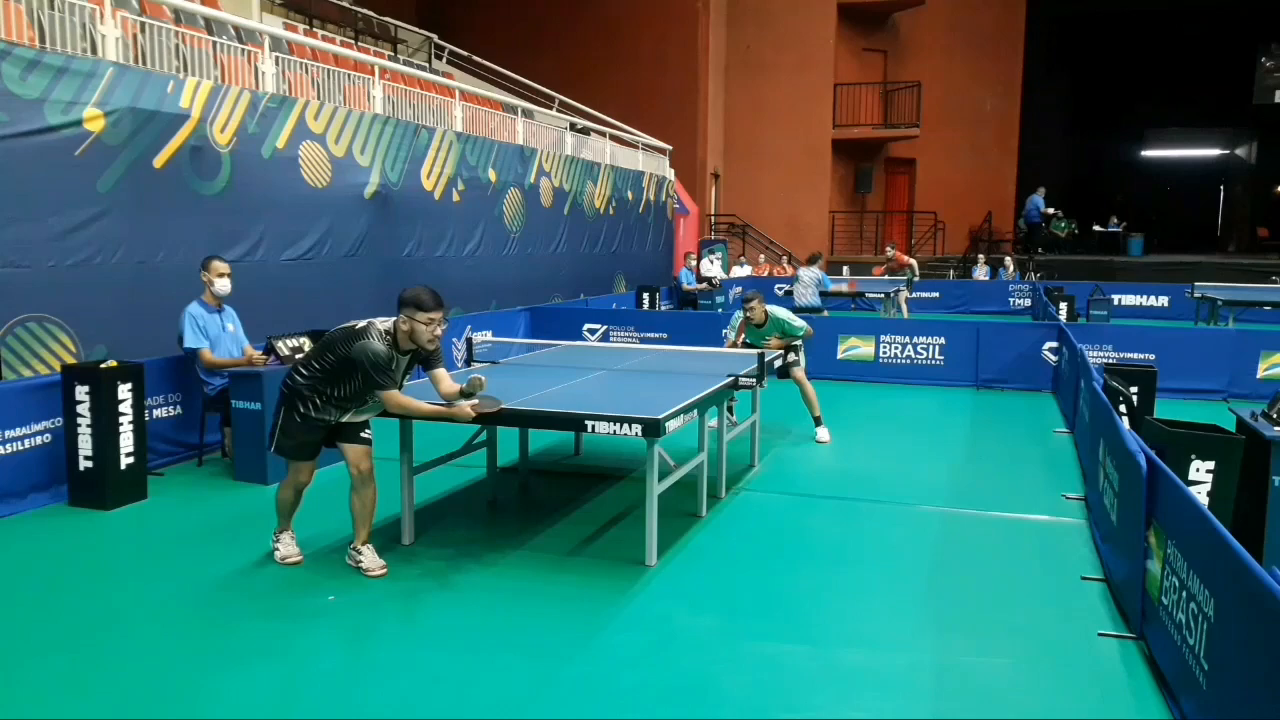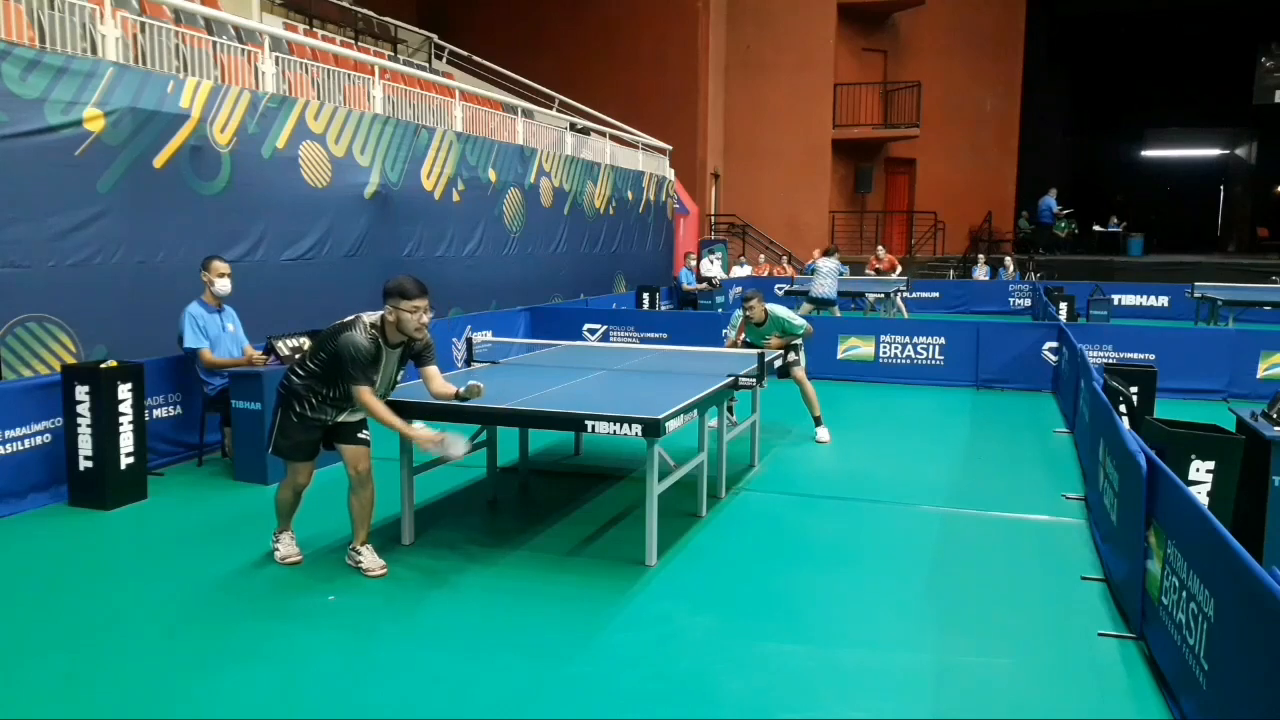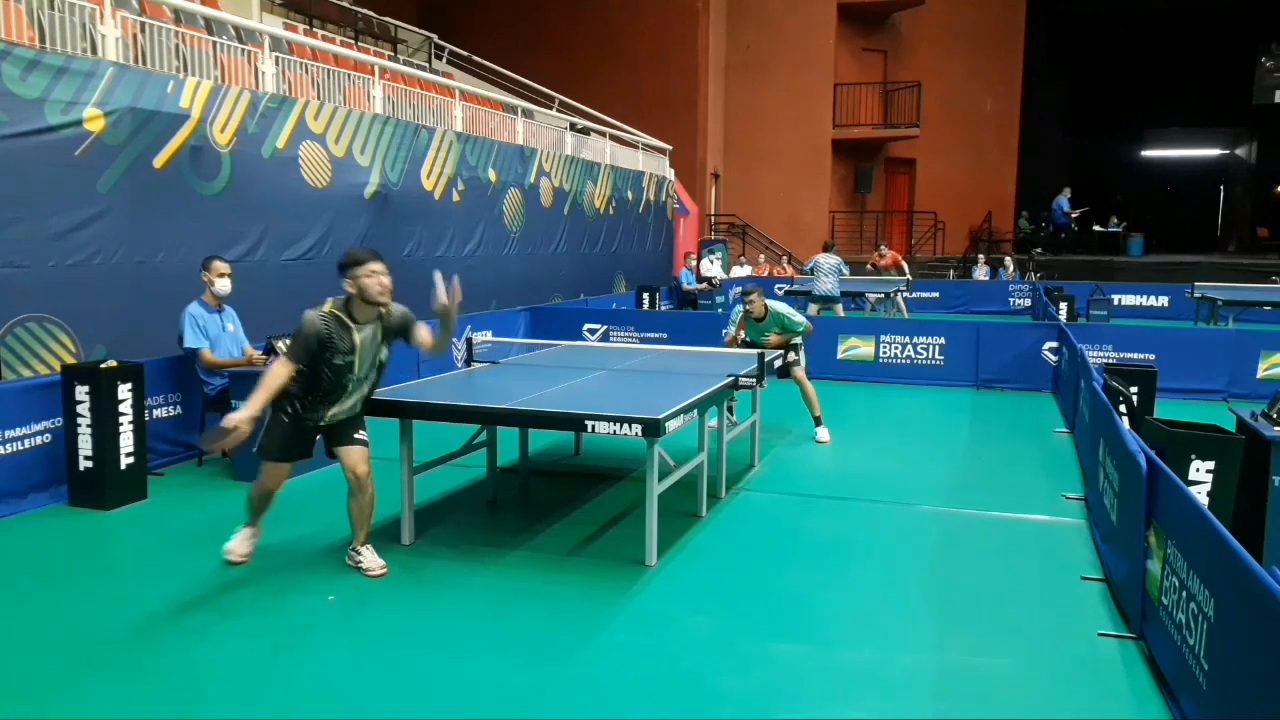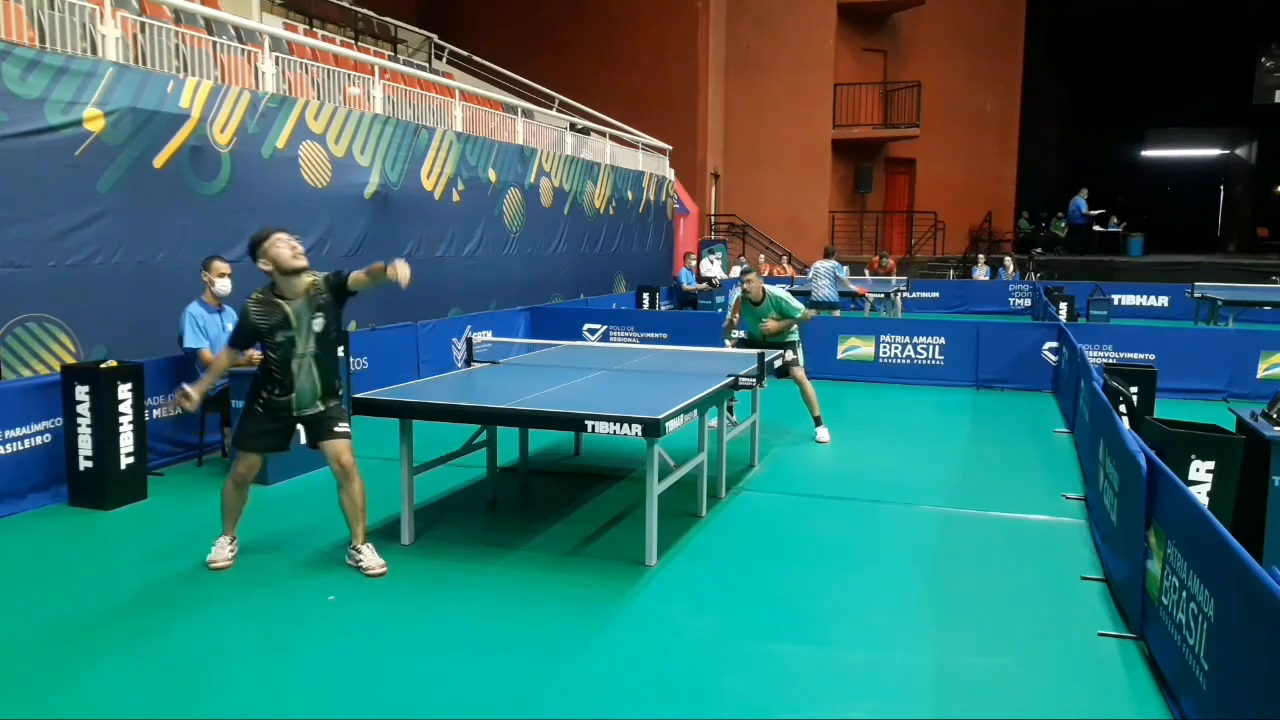
dt=0.4s
person 1, frame 1
left shoulder: (427, 343)
right shoulder: (372, 346)
left elbow: (444, 386)
right elbow: (393, 402)
left wrist: (465, 390)
right wrist: (451, 412)
left hip: (350, 405)
right hip: (306, 400)
left knee: (363, 470)
right knee: (300, 477)
left ankle: (360, 547)
right ankle: (283, 533)
person 1, frame 2
left shoulder: (419, 340)
right shoulder: (358, 339)
left elbow: (435, 383)
right elbow: (364, 397)
left wrist: (462, 392)
right wrist: (410, 432)
left hip: (348, 408)
right hip: (304, 402)
left knee: (362, 471)
right knee: (299, 478)
left ankle: (359, 547)
right ankle: (283, 534)
person 1, frame 3
left shoulder: (395, 318)
right shoulder: (319, 323)
left elbow: (431, 344)
right elbow: (285, 366)
left wrist: (447, 318)
right wrist: (249, 412)
left hip: (348, 409)
right hip: (300, 406)
left knee: (361, 474)
right knee: (270, 480)
left ankle: (360, 548)
right ankle: (250, 527)
person 1, frame 4
left shoulder: (326, 287)
right shoulder: (257, 309)
left elbow: (367, 275)
right elbow: (232, 350)
left wrist: (391, 267)
right wrist: (201, 388)
left hip: (324, 398)
right hip: (272, 401)
left knee: (345, 466)
right knee: (243, 470)
left ankle: (360, 547)
right ankle: (228, 538)
person 2, frame 1
left shoulder: (230, 312)
right shoulder: (194, 313)
left elbow: (247, 350)
right elbow: (207, 360)
left wrist: (260, 357)
right wrist: (245, 361)
right hip: (218, 387)
person 2, frame 2
left shoulder: (230, 312)
right shoulder: (194, 313)
left elbow: (247, 350)
right elbow: (207, 360)
left wrist: (259, 356)
right wrist: (244, 361)
right hip: (218, 387)
person 2, frame 3
left shoulder: (230, 313)
right shoulder: (193, 313)
left elbow: (247, 351)
right elbow: (206, 361)
left wrist: (260, 357)
right wrist: (245, 361)
right hip: (217, 388)
person 2, frame 4
left shoulder: (230, 312)
right shoulder: (194, 313)
left elbow: (247, 351)
right elbow: (207, 360)
left wrist: (255, 356)
right wrist: (243, 360)
right hip: (218, 387)
person 3, frame 1
left shoulder: (780, 316)
right shoulder: (739, 318)
left elbow: (808, 332)
right elbow: (727, 350)
left wrist: (781, 342)
right wrist: (735, 343)
left hip: (787, 344)
right hip: (755, 346)
left knee: (799, 377)
left ankle: (820, 425)
right ankle: (729, 413)
person 3, frame 2
left shoulder: (780, 315)
right shoulder: (739, 317)
left elbow: (808, 330)
right elbow: (727, 349)
left wrist: (782, 341)
right wrist: (735, 343)
left hip: (787, 343)
right hip: (756, 345)
left knee: (799, 376)
left ankle: (820, 426)
right ankle: (729, 413)
person 3, frame 3
left shoulder: (780, 311)
right shoulder: (739, 313)
left elbow: (808, 328)
right elbow: (728, 346)
left wrist: (781, 338)
right wrist: (735, 339)
left hip: (787, 342)
right hip: (756, 344)
left knee: (799, 376)
left ankle: (820, 426)
right ankle: (729, 413)
person 3, frame 4
left shoulder: (778, 296)
right shoulder: (738, 299)
left elbow: (806, 315)
right elbow: (726, 334)
left wrist: (779, 325)
right wrist: (731, 322)
left hip: (784, 338)
right hip: (754, 339)
left knee: (799, 376)
left ankle: (820, 425)
right ankle: (729, 414)
